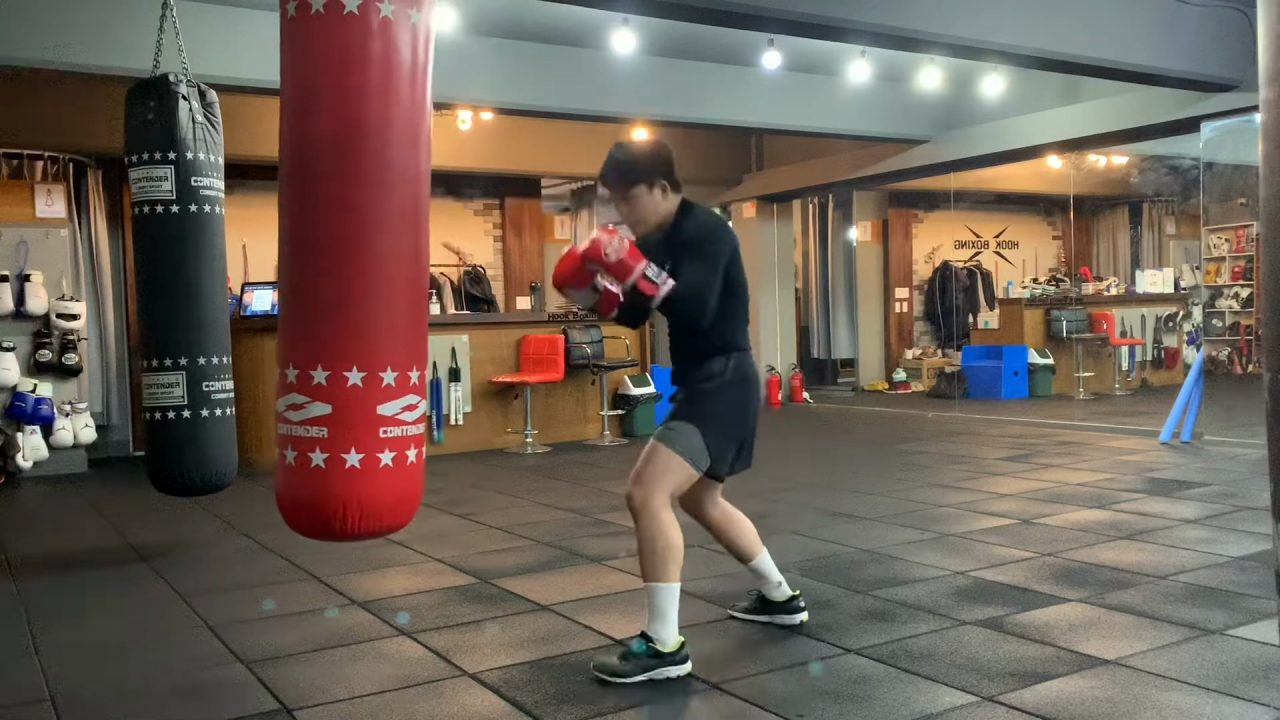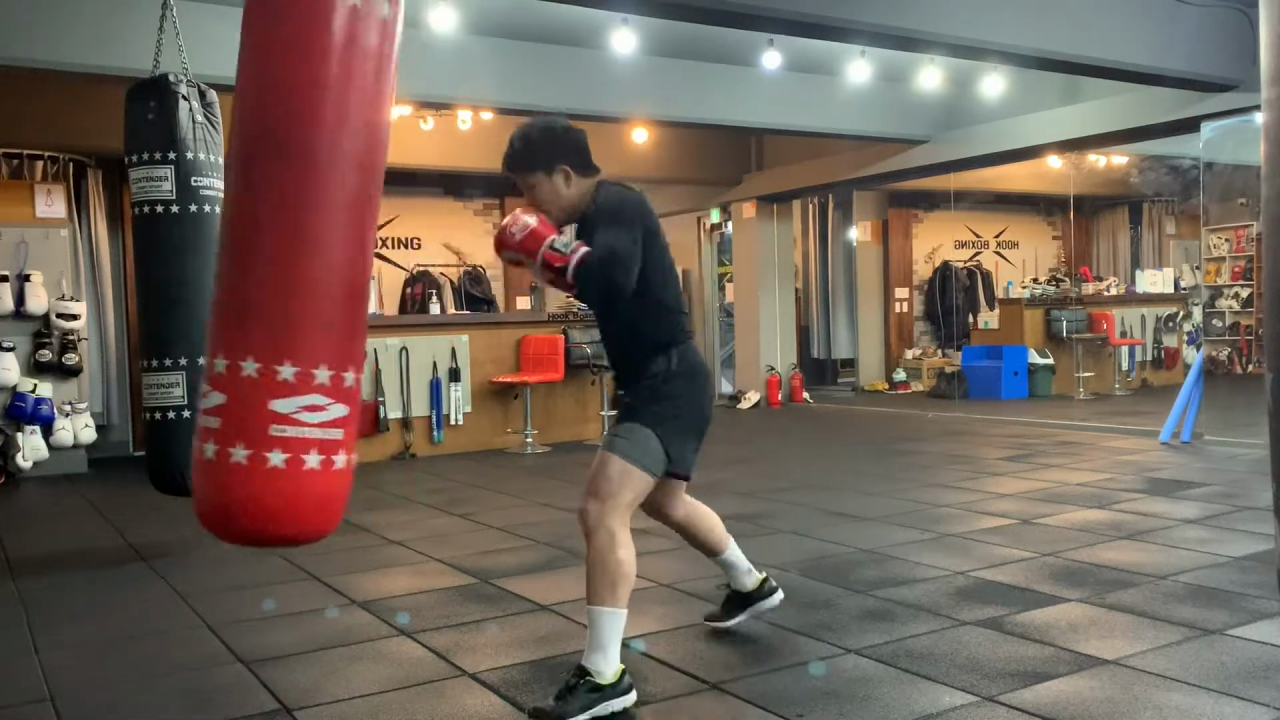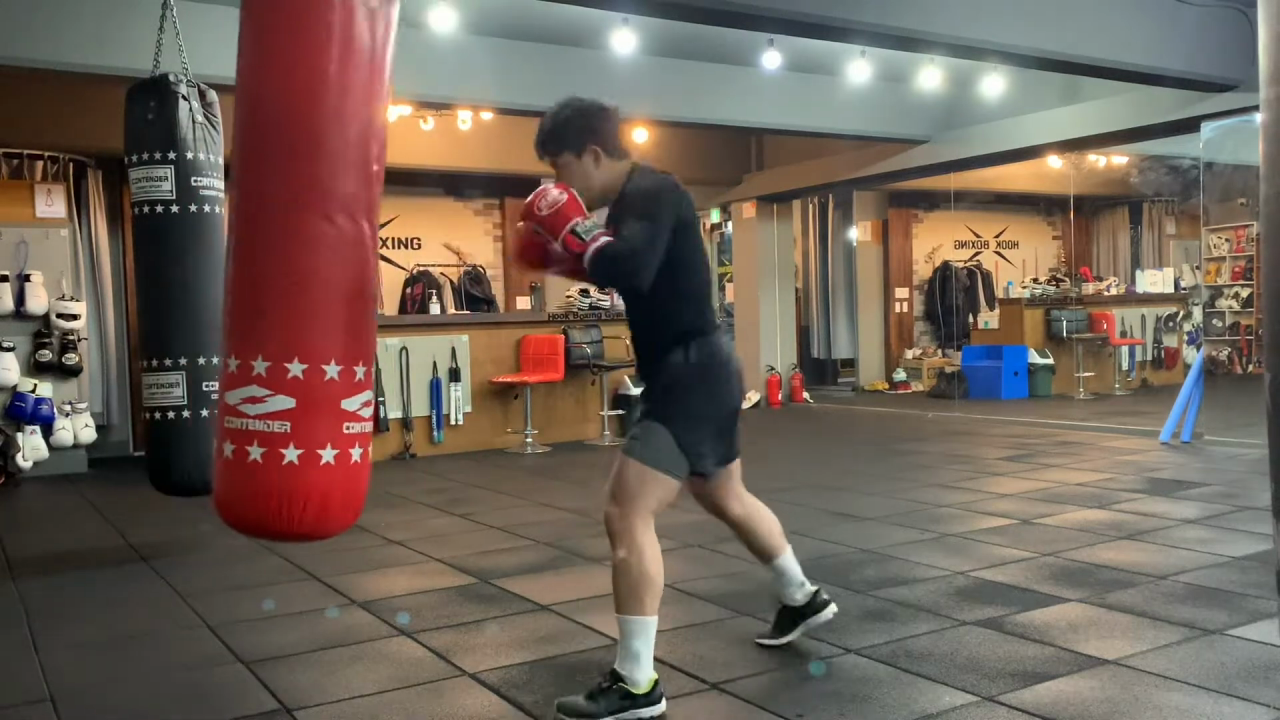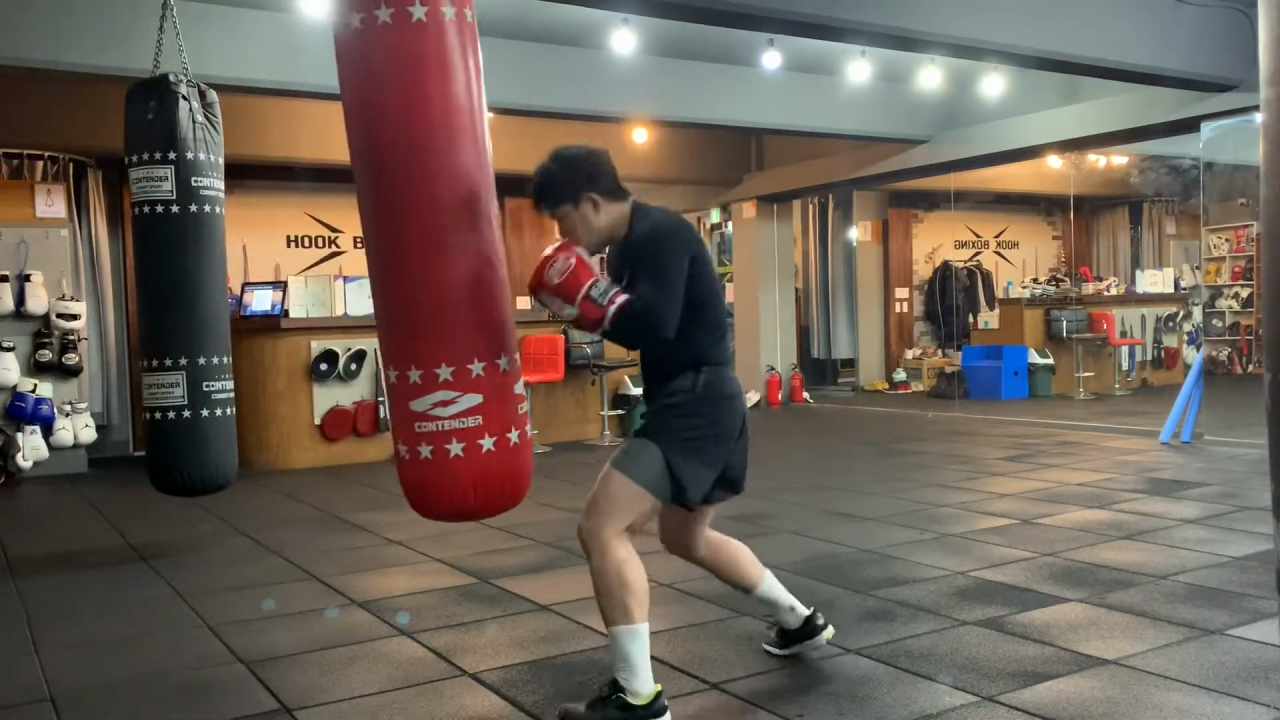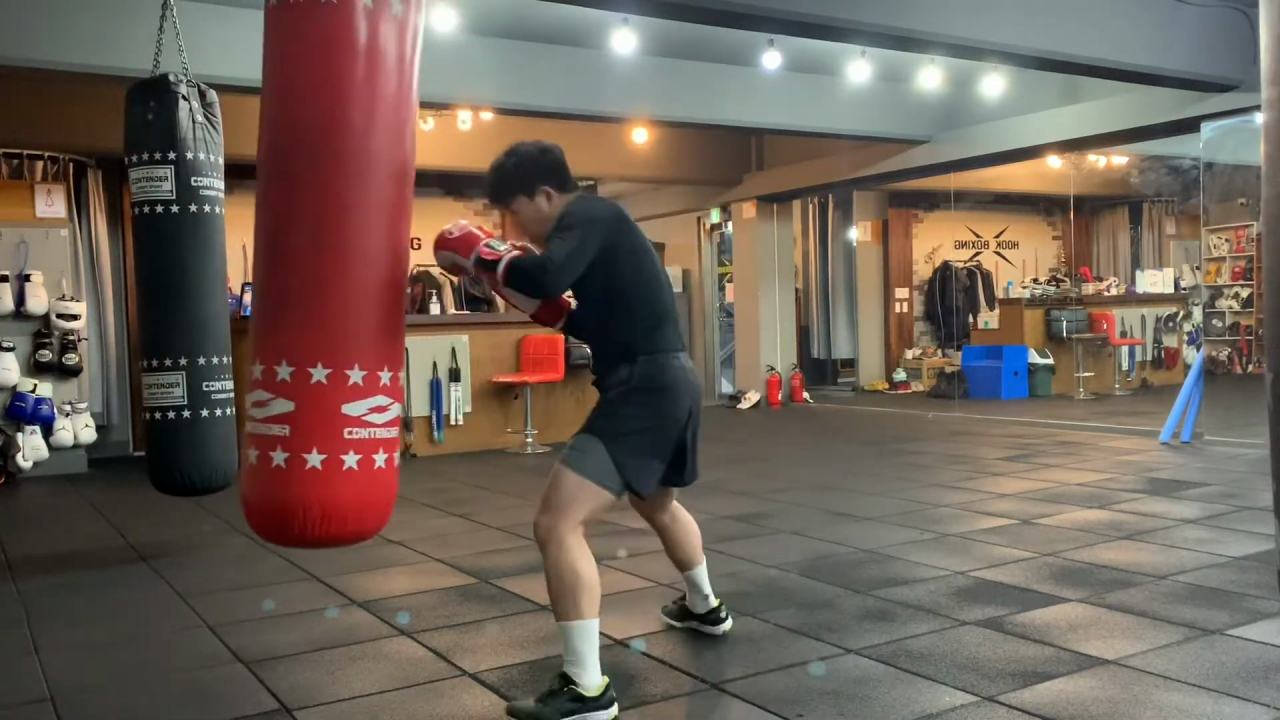
dt=1s
person 1, frame 1
left shoulder: (702, 229)
right shoulder: (656, 241)
left elbow: (695, 310)
right elbow: (633, 310)
left wrist: (631, 269)
right wrist: (594, 293)
left hip: (722, 382)
right hip: (702, 384)
left knee: (646, 495)
right knee: (699, 499)
left ankle: (664, 644)
right ankle: (779, 596)
person 1, frame 2
left shoulder: (618, 207)
right shoulder: (599, 216)
left elbow: (610, 283)
right elbow: (587, 282)
left wrist: (544, 244)
right wrist: (537, 254)
left hip: (670, 380)
right hip: (649, 380)
left knee: (602, 510)
right knee: (665, 502)
right ankle: (751, 585)
person 1, frame 3
left shoulder: (644, 192)
right shoulder: (639, 199)
left elbow: (628, 273)
right elbow: (600, 261)
left wrist: (569, 229)
right wrist: (554, 245)
left hip: (689, 376)
right hip: (686, 370)
left knee: (626, 516)
right knee: (723, 498)
right ankle: (803, 599)
person 1, frame 4
left shoulder: (656, 232)
right shoulder: (626, 248)
left elbow: (656, 326)
right elbow: (631, 326)
left wrist: (588, 291)
right wrist: (576, 300)
left hip: (697, 400)
right hip: (703, 400)
left knee: (601, 528)
right knee: (686, 537)
right ankle: (799, 621)
person 1, frame 5
left shoulder: (588, 215)
right shoulder: (598, 227)
left elbow: (549, 274)
left wrist: (490, 260)
right wrist: (550, 307)
left hip: (643, 389)
right hip: (668, 383)
left knee: (558, 523)
right knee: (654, 501)
right ankle: (705, 606)
